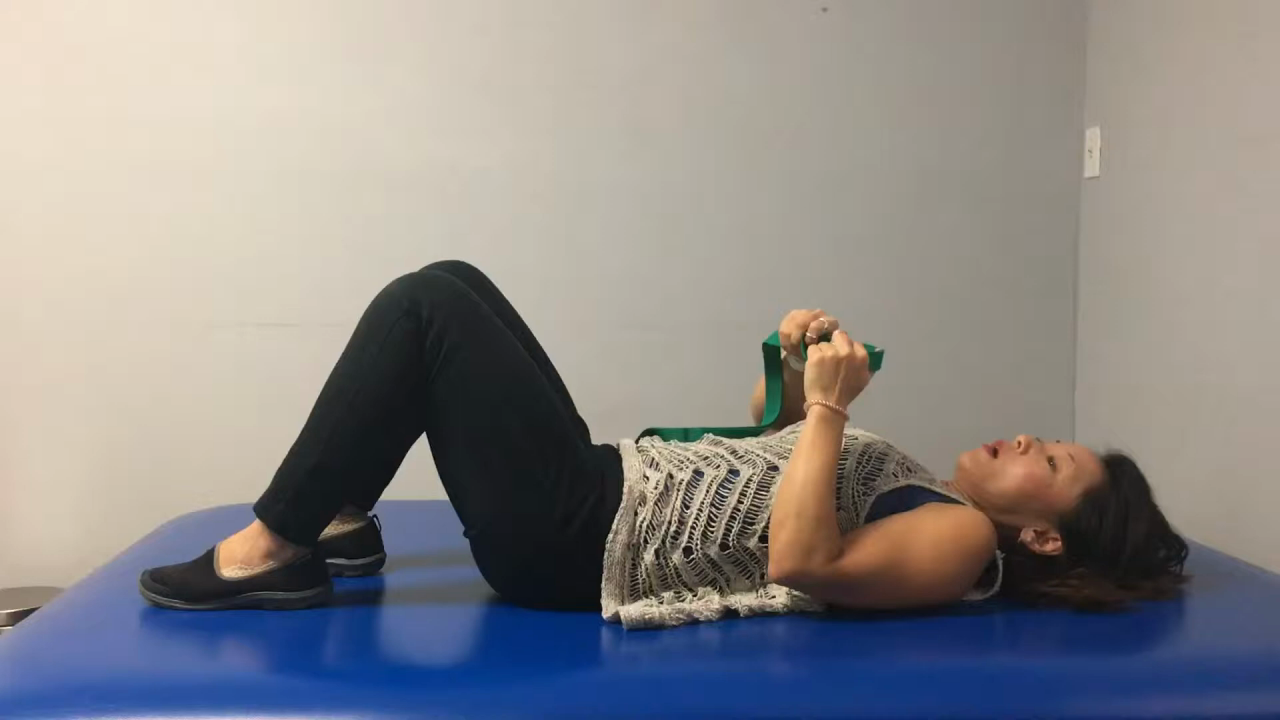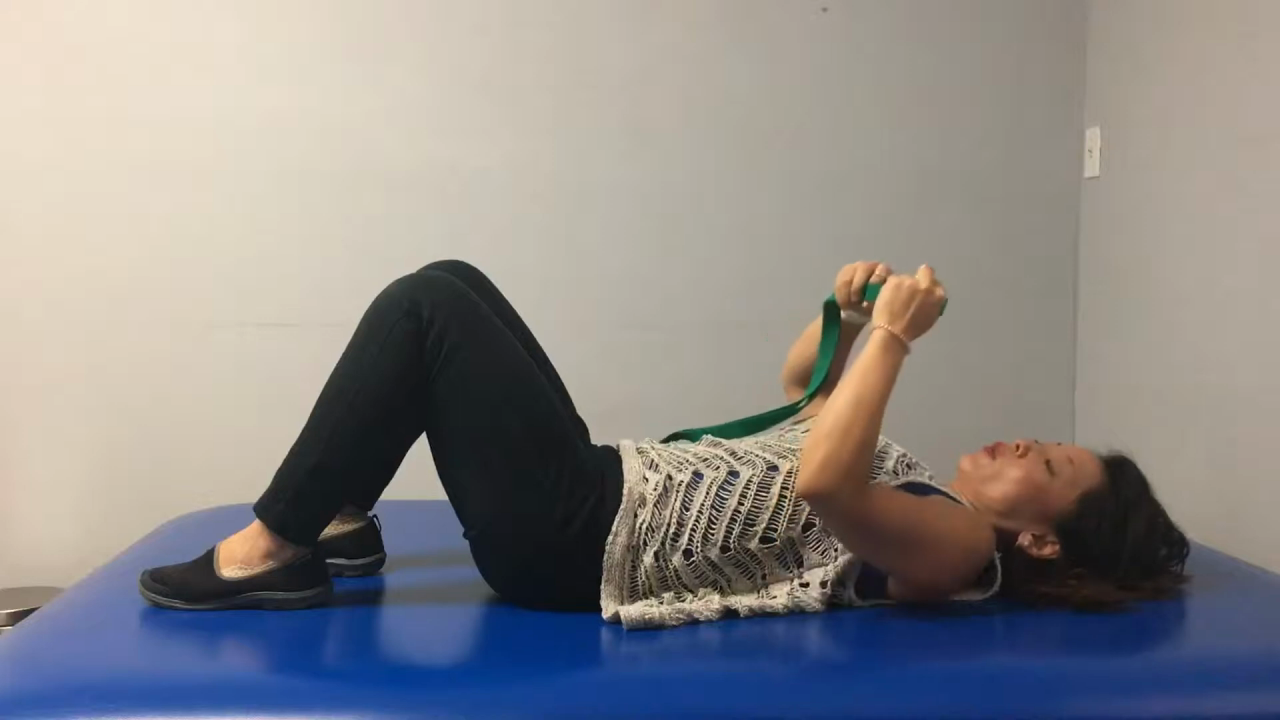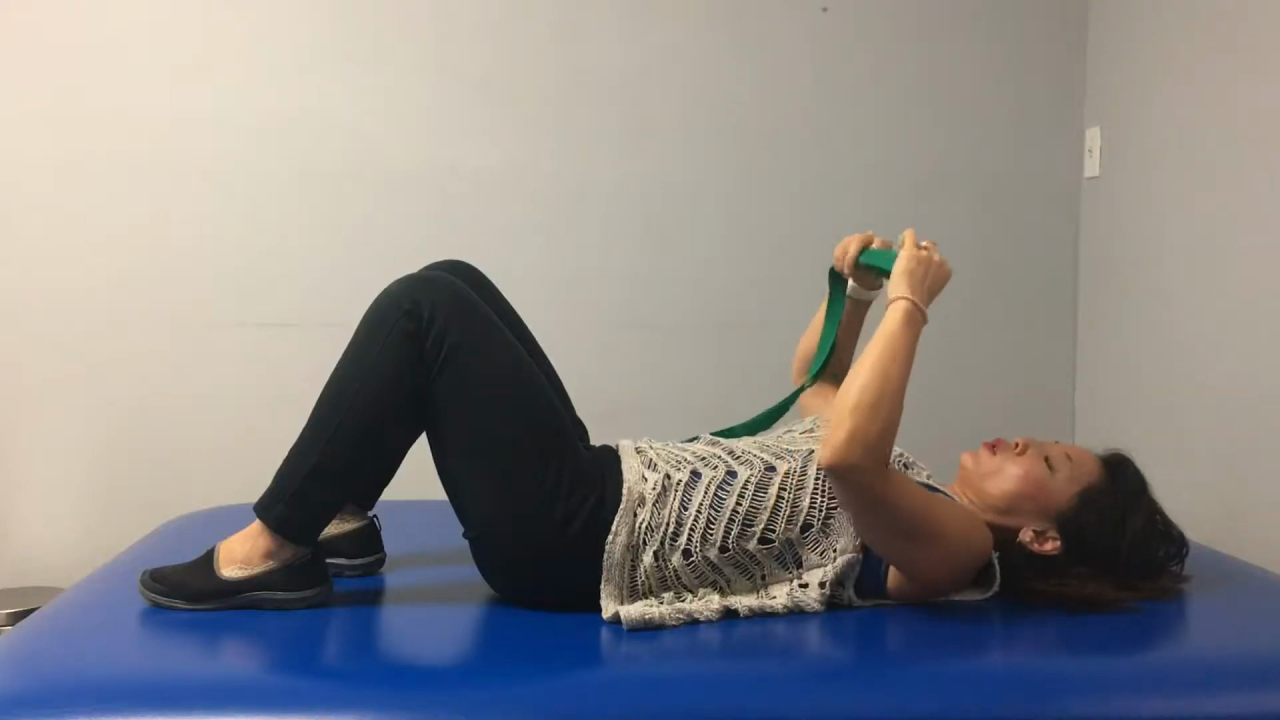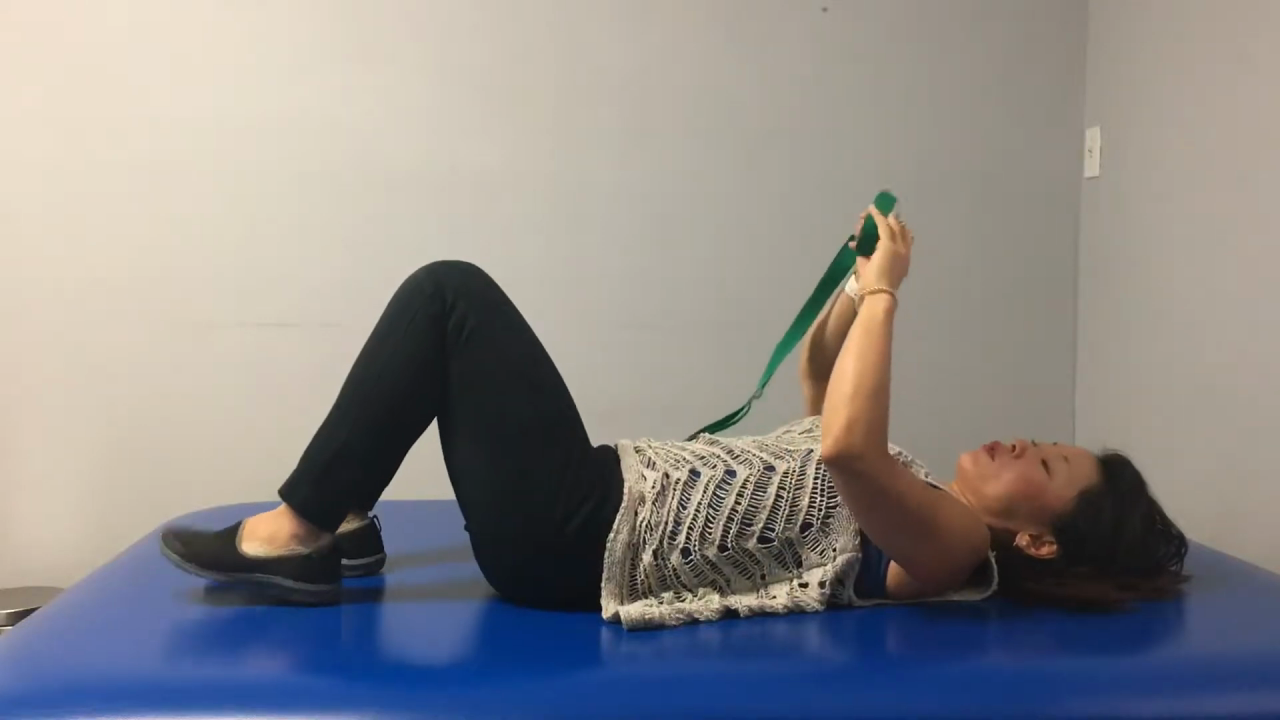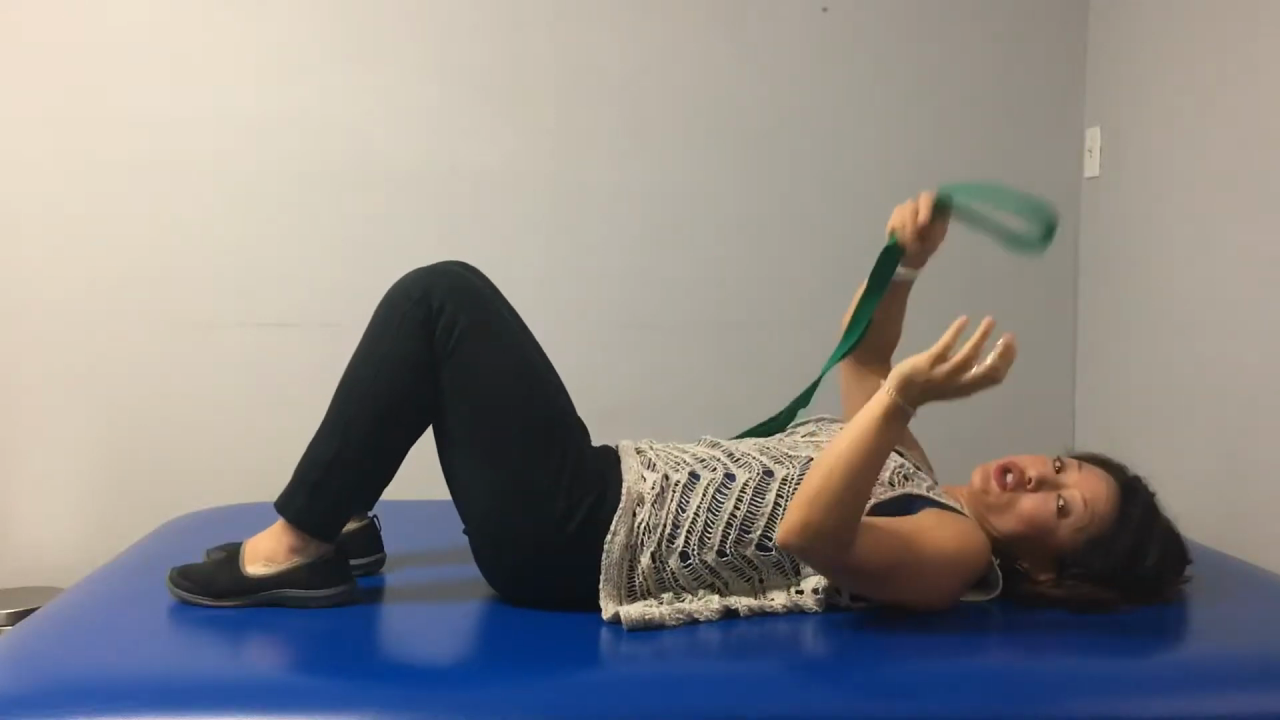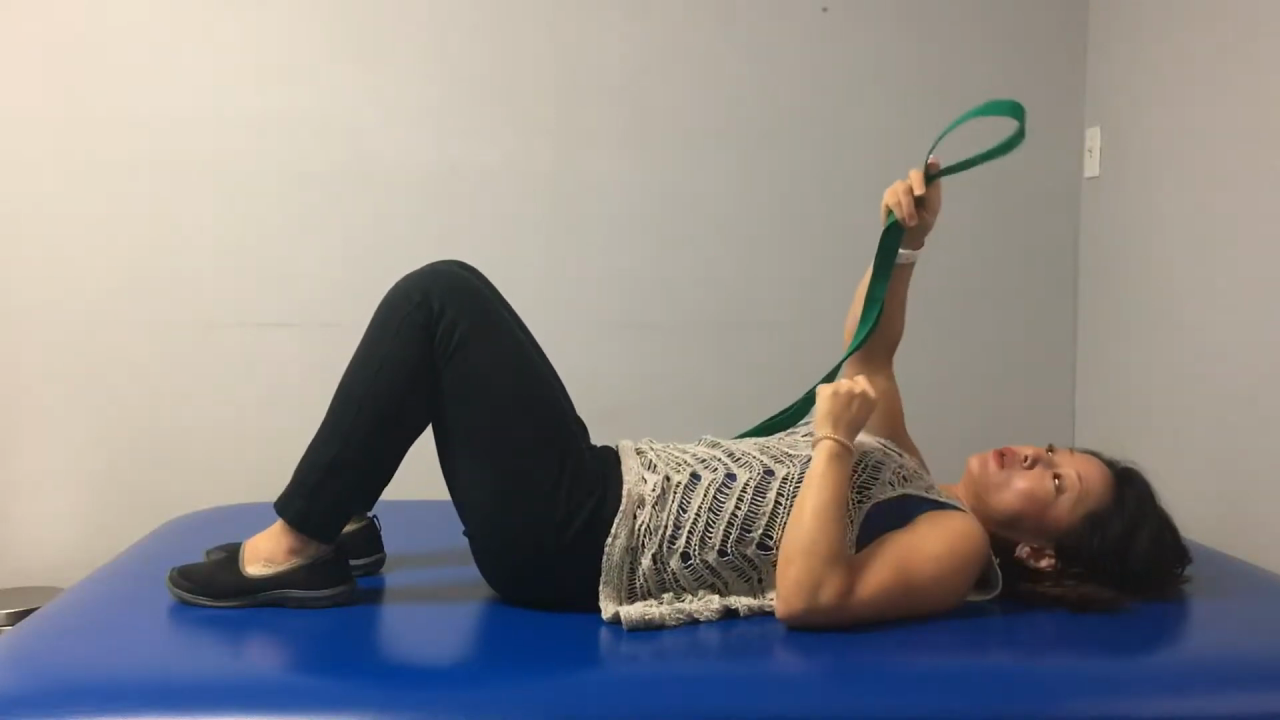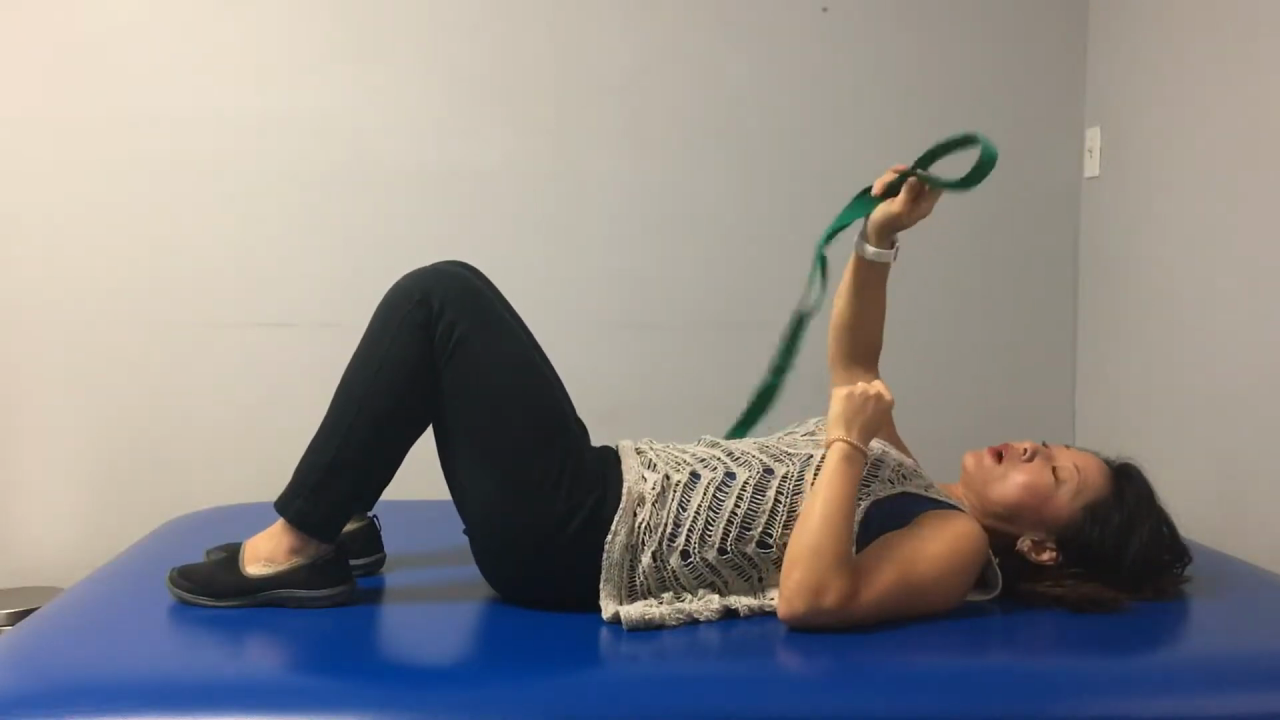
dt=0.5s
person 1, frame 1
left shoulder: (962, 545)
right shoulder: (923, 498)
left elbow: (797, 561)
right elbow: (781, 422)
left wrist: (826, 403)
right wrist: (798, 358)
left hip: (578, 544)
right hip: (602, 490)
left knee: (424, 307)
right knee: (450, 285)
left ankle: (274, 550)
right ankle: (337, 521)
person 1, frame 2
left shoulder: (957, 548)
right shoulder: (929, 494)
left elbow: (819, 482)
right elbow: (801, 388)
left wrist: (891, 337)
right wrist: (843, 312)
left hip: (575, 547)
right hip: (605, 483)
left knee: (424, 311)
right knee: (450, 283)
left ankle: (274, 548)
right ankle: (338, 523)
person 1, frame 3
left shoulder: (951, 549)
right shoulder: (921, 497)
left elbow: (848, 457)
right elbow: (820, 380)
left wrist: (907, 308)
right wrist: (851, 289)
left hip: (576, 544)
right hip: (602, 491)
left knee: (423, 310)
right knee: (451, 283)
left ankle: (273, 549)
right ankle: (339, 522)
person 1, frame 4
left shoulder: (949, 545)
right shoulder: (917, 497)
left elbow: (846, 445)
right elbow: (820, 372)
left wrist: (885, 292)
right wrist: (865, 282)
left hip: (571, 542)
right hip: (605, 493)
left knee: (447, 295)
right knee: (454, 293)
left ankle: (299, 530)
right ankle: (340, 522)
person 1, frame 5
left shoulder: (955, 546)
right shoulder: (915, 480)
left elbow: (804, 540)
right elbow: (861, 360)
left wrist: (906, 404)
right wrist: (904, 263)
left hip: (575, 541)
right hip: (602, 495)
left knee: (439, 296)
right knee: (448, 291)
left ankle: (299, 545)
right ankle: (332, 526)
person 1, frame 6
left shoulder: (956, 545)
right shoulder: (914, 482)
left elbow: (804, 598)
right elbow: (868, 357)
left wrist: (832, 438)
right wrist: (904, 243)
left hip: (575, 547)
right hip: (604, 493)
left knee: (444, 297)
right knee: (445, 298)
left ankle: (298, 546)
right ankle: (331, 530)
person 1, frame 7
left shoulder: (955, 546)
right shoulder: (911, 486)
left elbow: (809, 598)
right elbow: (855, 364)
left wrist: (847, 442)
right wrist: (879, 240)
left hip: (570, 546)
right hip: (600, 492)
left knee: (441, 298)
right knee: (443, 295)
left ankle: (298, 544)
right ankle: (333, 525)
